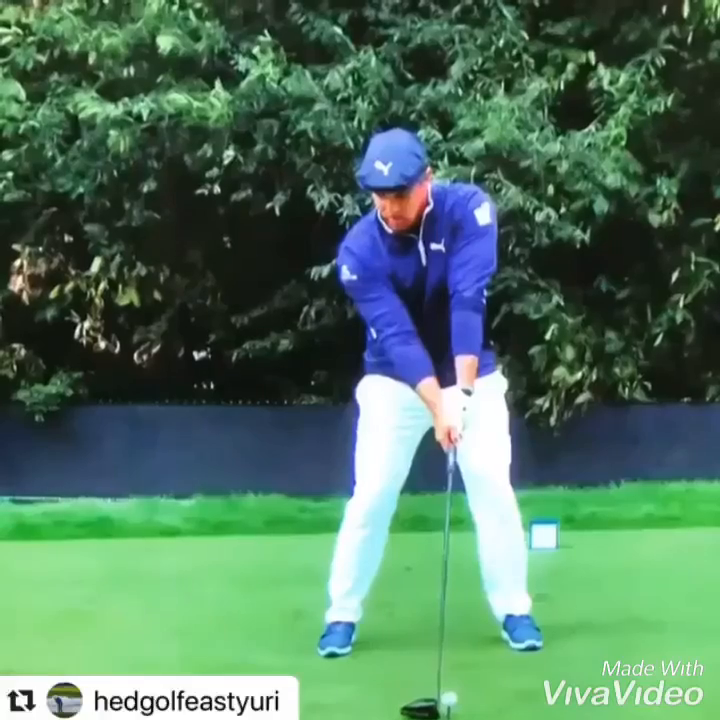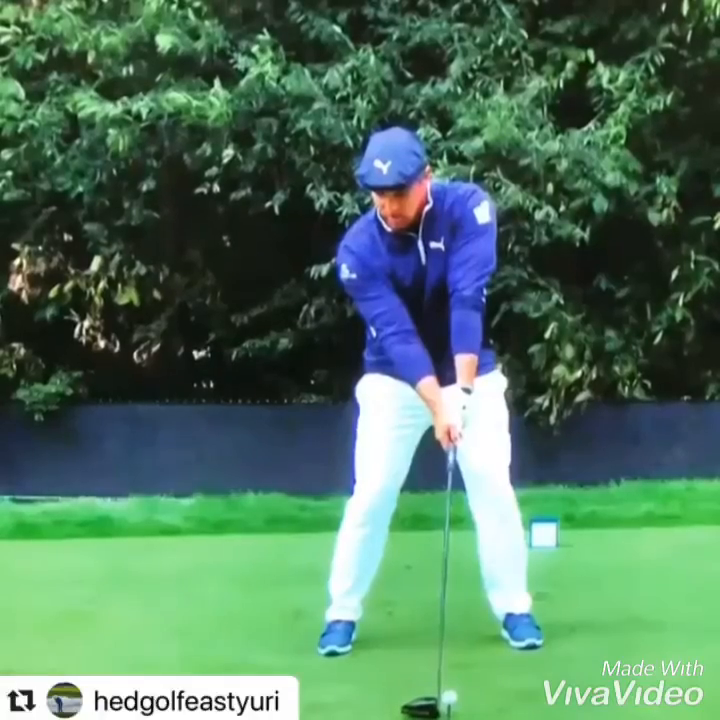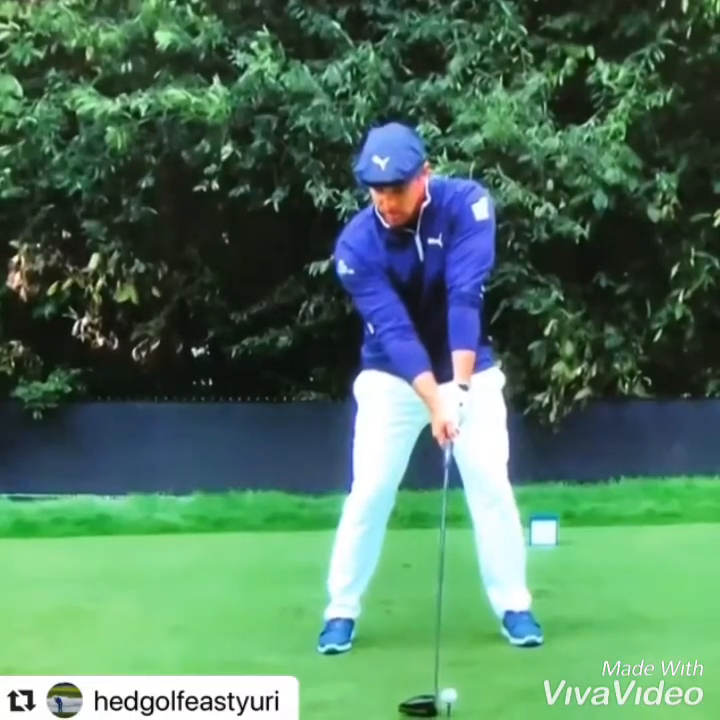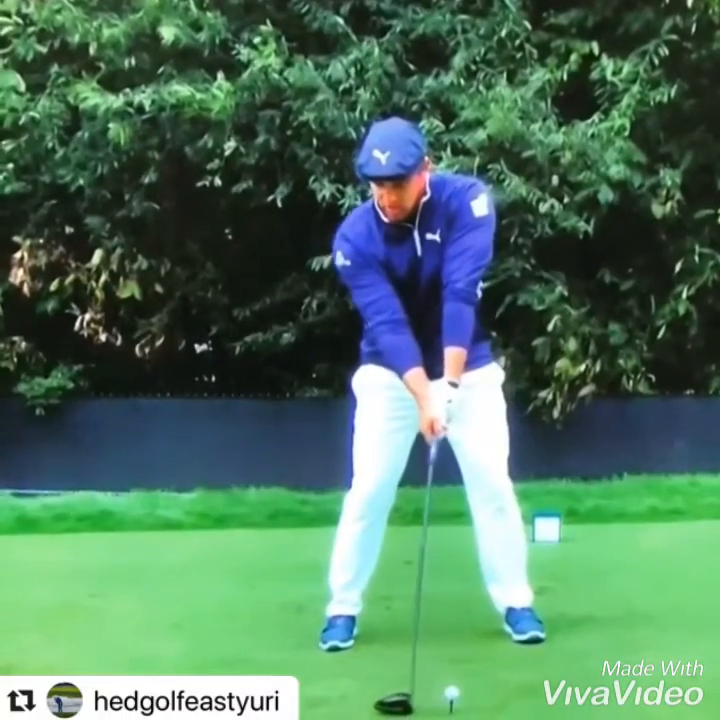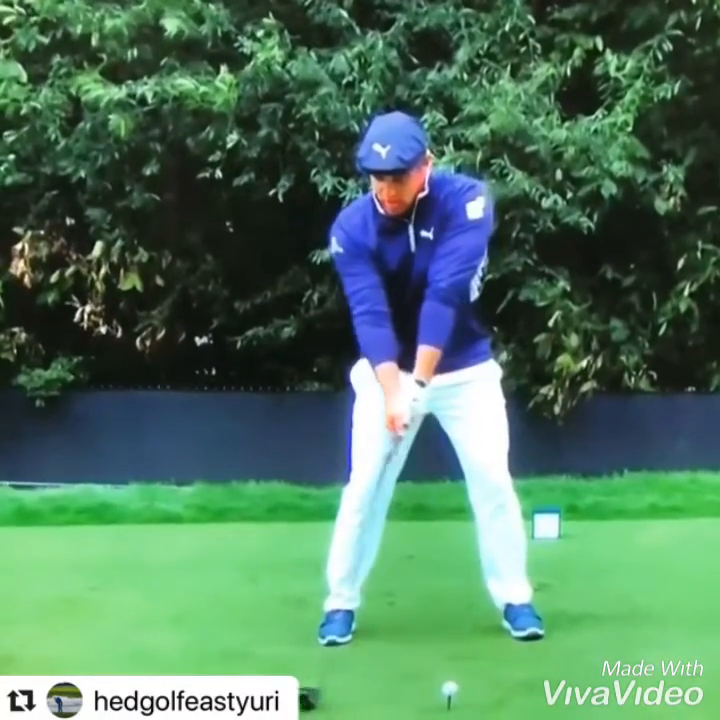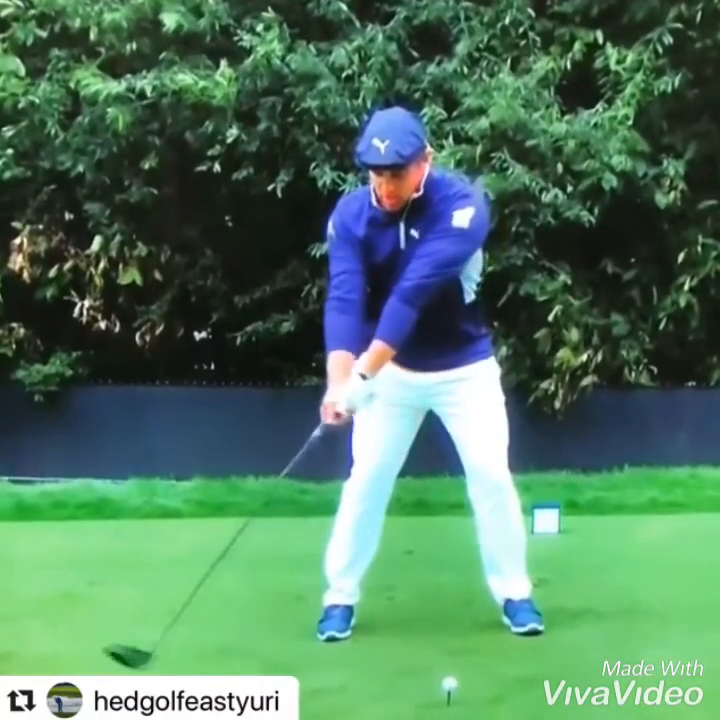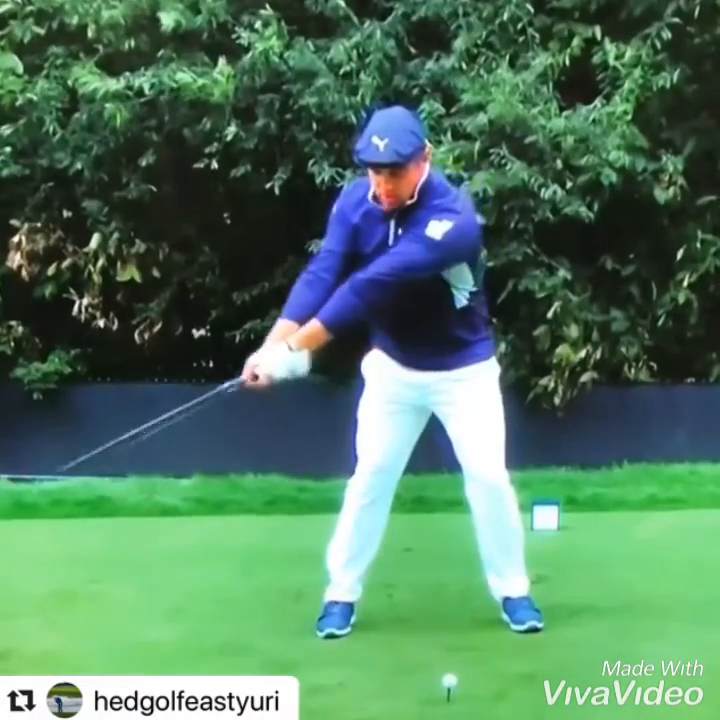
dt=0.7s
person 1, frame 1
left shoulder: (468, 209)
right shoulder: (359, 250)
left elbow: (470, 301)
right elbow: (395, 334)
left wrist: (464, 390)
right wrist: (438, 406)
left hip: (472, 376)
right hip: (394, 383)
left knee: (493, 488)
right knee: (372, 494)
left ankle: (514, 609)
right ankle: (342, 614)
person 1, frame 2
left shoulder: (467, 207)
right shoulder: (358, 248)
left elbow: (469, 300)
right elbow: (395, 333)
left wrist: (463, 388)
right wrist: (436, 404)
left hip: (471, 375)
right hip: (394, 382)
left knee: (493, 487)
right knee: (372, 493)
left ankle: (513, 607)
right ankle: (342, 613)
person 1, frame 3
left shoulder: (466, 203)
right shoulder: (356, 245)
left elbow: (467, 298)
right elbow: (393, 329)
left wrist: (460, 386)
right wrist: (434, 402)
left hip: (469, 372)
right hip: (392, 380)
left knee: (491, 484)
right knee: (370, 490)
left ankle: (513, 605)
right ankle: (341, 609)
person 1, frame 4
left shoulder: (465, 199)
right shoulder: (355, 237)
left elbow: (461, 295)
right elbow: (387, 323)
left wrist: (450, 382)
right wrist: (423, 396)
left hip: (468, 369)
right hip: (389, 376)
left knee: (491, 481)
right knee: (370, 487)
left ankle: (515, 601)
right ankle: (343, 607)
person 1, frame 5
left shoulder: (466, 200)
right shoulder: (352, 226)
left elbow: (445, 294)
right elbow: (369, 314)
left wrist: (420, 384)
right wrist: (390, 391)
left hip: (465, 369)
right hip: (386, 369)
left knee: (492, 478)
right knee: (366, 482)
left ankle: (513, 597)
right ankle: (342, 600)
person 1, frame 6
left shoulder: (462, 206)
right shoulder: (350, 214)
left elbow: (413, 294)
right elbow: (344, 299)
left wrist: (363, 377)
right wrist: (339, 378)
left hip: (464, 367)
right hip: (388, 368)
left knee: (490, 476)
right knee: (367, 479)
left ankle: (513, 592)
right ankle: (340, 595)
person 1, frame 7
left shoulder: (453, 217)
right shoulder: (355, 202)
left elbow: (371, 286)
right elbow: (322, 274)
left wrist: (296, 349)
right wrist: (274, 342)
left hip: (463, 369)
right hip: (392, 366)
left knee: (487, 477)
right knee: (371, 477)
left ankle: (512, 590)
right ankle: (342, 592)
